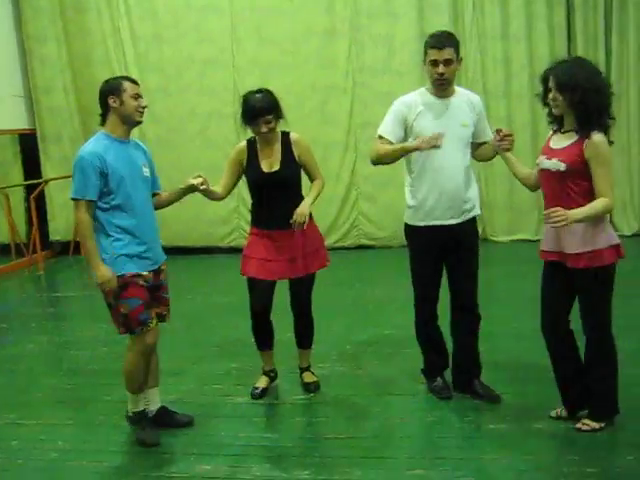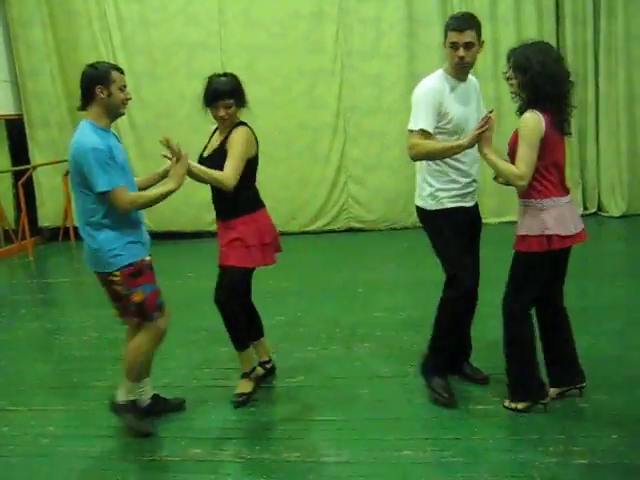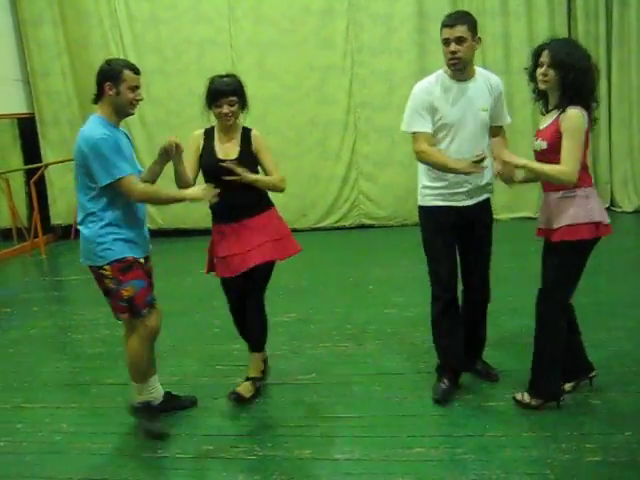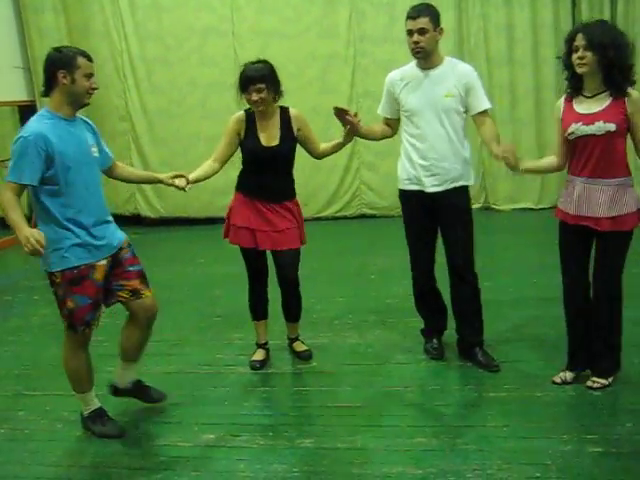
dt=0.7s
person 1, frame 1
left shoulder: (472, 103)
right shoulder: (406, 105)
right elbow: (377, 153)
left wrist: (498, 147)
right wrist: (413, 145)
left hip: (464, 220)
right hip: (422, 223)
left knee: (467, 303)
right knee: (426, 304)
left ankle: (467, 375)
right ankle: (435, 371)
person 1, frame 2
left shoulder: (473, 85)
right shoulder: (430, 89)
right elbow: (415, 148)
right wrist: (465, 143)
left hip: (467, 203)
right hip: (440, 206)
left knee: (469, 287)
right knee: (460, 284)
left ankle: (458, 359)
right ankle: (435, 367)
person 1, frame 3
left shoulder: (492, 84)
right shoulder: (425, 90)
left elbow: (498, 134)
right elbow: (421, 149)
left wrist: (503, 163)
right wrist: (459, 166)
left hip: (478, 201)
right hip: (437, 203)
left knee: (478, 286)
right knee: (444, 288)
left ankle: (471, 355)
right ankle: (447, 369)
person 1, frame 4
left shoulder: (463, 74)
right shoulder: (396, 80)
left elbow: (484, 121)
right elbow: (389, 128)
left wrist: (498, 149)
right wrist: (357, 128)
left hip: (454, 185)
right hip: (412, 187)
left knee: (463, 267)
right knee: (421, 266)
left ankle: (471, 343)
right ankle: (433, 331)
person 2, frame 1
left shoulder: (140, 149)
right shoulder: (92, 154)
right elbow: (82, 214)
left wrist: (185, 190)
right wrist: (97, 265)
left hip: (152, 260)
right hip: (120, 267)
left knee: (151, 339)
right knee: (145, 339)
left ankle: (153, 407)
right ankle: (135, 411)
person 2, frame 2
left shoulder: (106, 136)
right shoulder: (91, 144)
right elbow: (122, 202)
left wrist: (161, 174)
right wrist: (171, 185)
left hip: (126, 248)
right hip: (116, 254)
left knee: (140, 324)
right knee: (155, 325)
left ankle: (143, 397)
right ankle: (124, 398)
person 2, frame 3
left shoulder: (118, 134)
right shoulder: (96, 137)
left elbow: (140, 182)
right elbow: (135, 191)
left wrist: (162, 160)
right wrist: (187, 194)
left hip: (131, 245)
right hip: (111, 250)
left knee: (138, 323)
right knee: (147, 322)
left ankle: (152, 395)
right ankle: (144, 400)
person 2, frame 4
left shoulder: (86, 127)
right shoulder: (36, 135)
left elbow: (112, 168)
left wrist: (159, 178)
left hip: (111, 239)
right hip: (71, 254)
left knee: (146, 308)
right knee: (79, 335)
left ankle: (126, 379)
right ankle: (90, 409)
person 3, frame 1
left shoulder: (594, 141)
right shoulder: (554, 134)
left elbow: (606, 201)
right elbow: (535, 181)
left wrist: (573, 216)
right wrist: (505, 155)
left hip: (590, 244)
right hip: (556, 243)
left knee: (596, 328)
right knee: (552, 324)
left ankle: (603, 408)
right ankle: (576, 400)
person 3, frame 2
left shoulder: (531, 119)
right shoulder: (551, 117)
left elbow: (520, 177)
left wrist: (487, 151)
right wrist: (506, 177)
left hip: (542, 222)
right hip: (559, 218)
left knee: (515, 307)
right knee: (549, 302)
left ankle: (527, 391)
right ankle: (567, 376)
person 3, frame 3
left shoulder: (573, 115)
right shoulder: (551, 114)
left elbow: (568, 174)
left wrist: (518, 161)
right wrist: (519, 175)
left hip: (577, 216)
right hip: (558, 215)
left knee: (549, 300)
right knee: (556, 297)
left ankle: (544, 387)
right ankle: (576, 368)
person 3, frame 4
right shoulder: (564, 104)
right elbow: (559, 160)
right wrist: (523, 166)
right hip: (575, 202)
left knee: (606, 287)
right knee: (573, 285)
left ankle: (605, 365)
right ankle: (577, 360)
person 4, frame 1
left shoulder: (295, 142)
right shoulder: (242, 151)
left elbow: (318, 179)
right elbow: (222, 192)
left wrist: (306, 203)
right wrist: (205, 189)
left hip: (299, 234)
right hip: (263, 238)
left knee: (301, 305)
right knee: (259, 309)
left ankle: (305, 366)
right ankle: (268, 370)
person 4, frame 2
left shoulder: (242, 134)
right shoulder: (219, 133)
left elbow: (227, 181)
right elbow: (208, 176)
left wrist: (188, 163)
right wrist: (184, 166)
left hip: (247, 226)
right hip: (231, 225)
left knee: (224, 297)
right knee: (238, 298)
left ankle: (248, 373)
right ankle: (264, 361)
person 4, frame 3
left shoulder: (253, 138)
right shoulder: (200, 138)
left elbow: (279, 183)
right elbow: (185, 184)
left wrist: (247, 176)
right wrist: (175, 159)
left hip: (261, 227)
right hip: (225, 232)
left knee: (253, 299)
right knee: (237, 305)
left ankle: (254, 375)
right ankle: (258, 354)
person 4, frame 4
left shoulder: (293, 117)
right shoulder: (240, 120)
left elbow: (317, 151)
right elbow: (217, 162)
left wrist: (346, 138)
right wrist: (190, 178)
left hip: (284, 208)
right hip: (248, 208)
left knee: (289, 278)
right knee: (257, 278)
left ankle: (294, 337)
right ankle: (261, 344)
